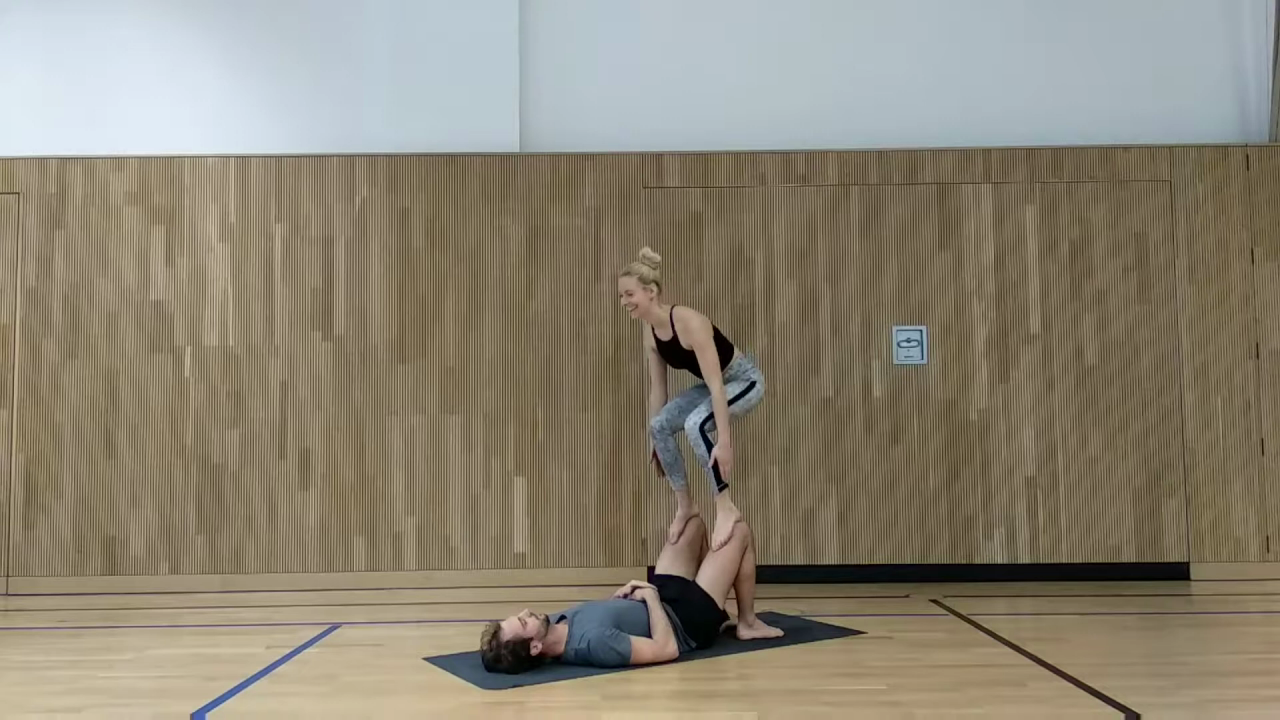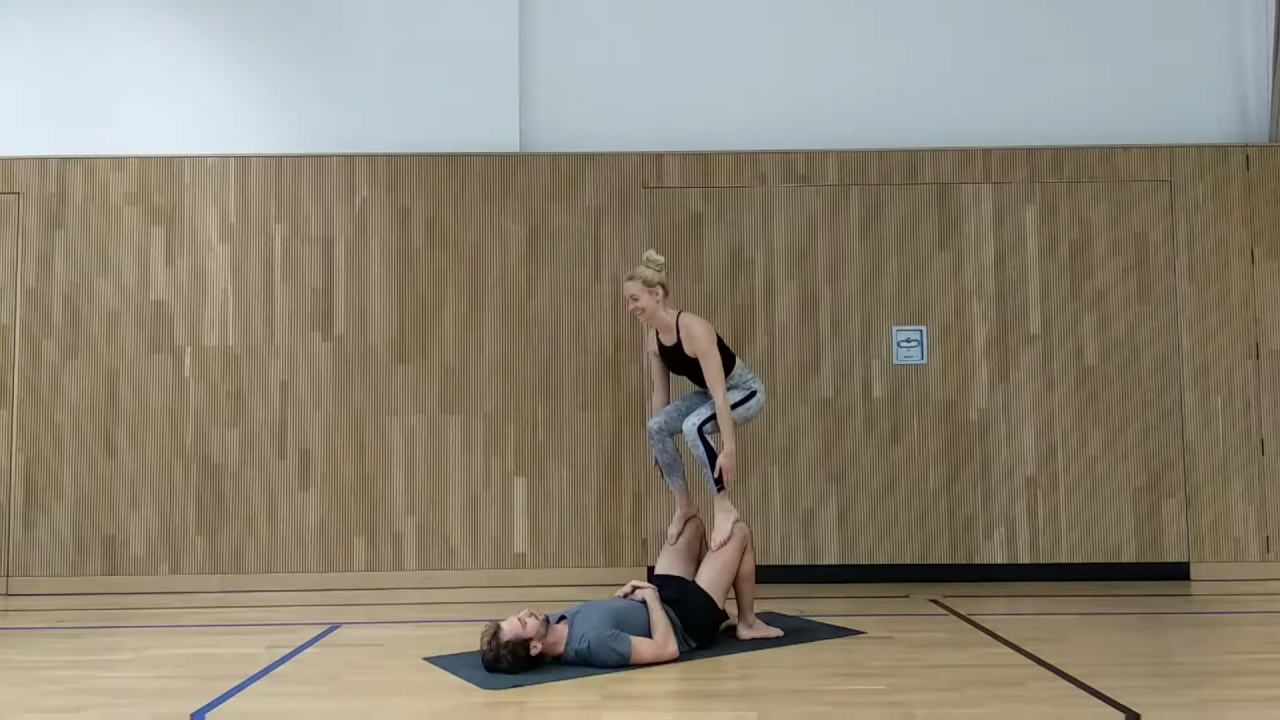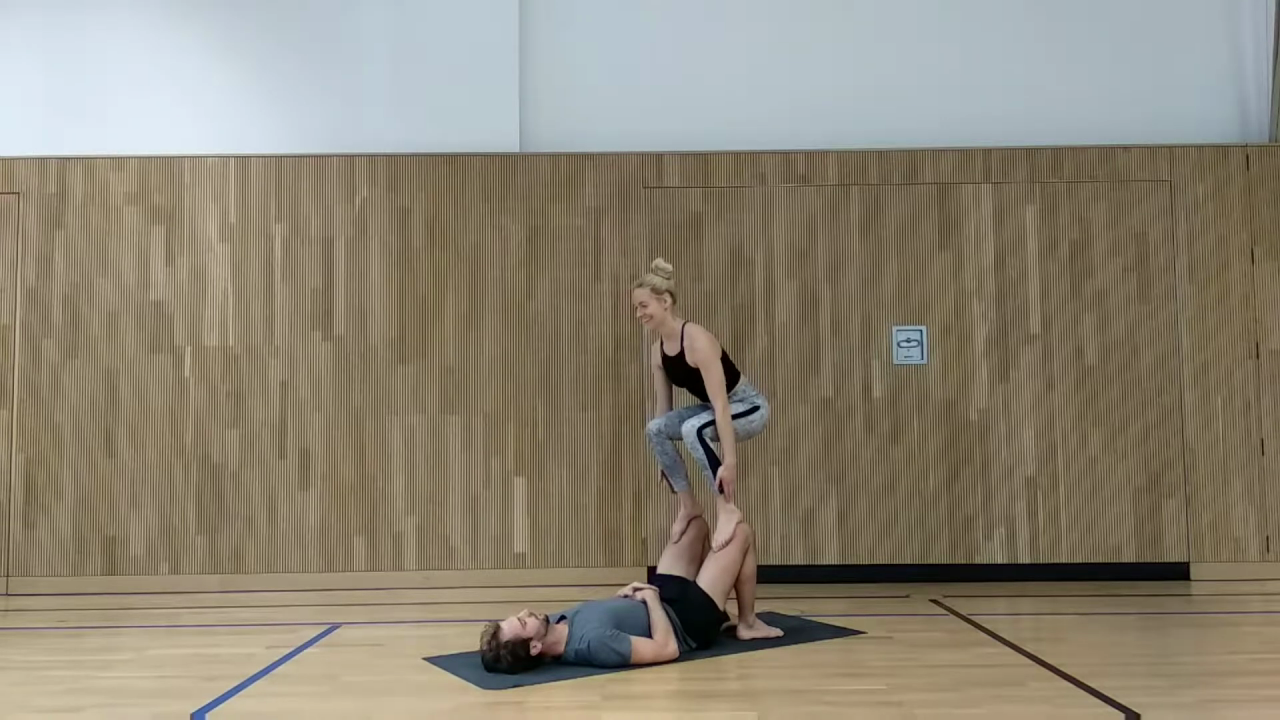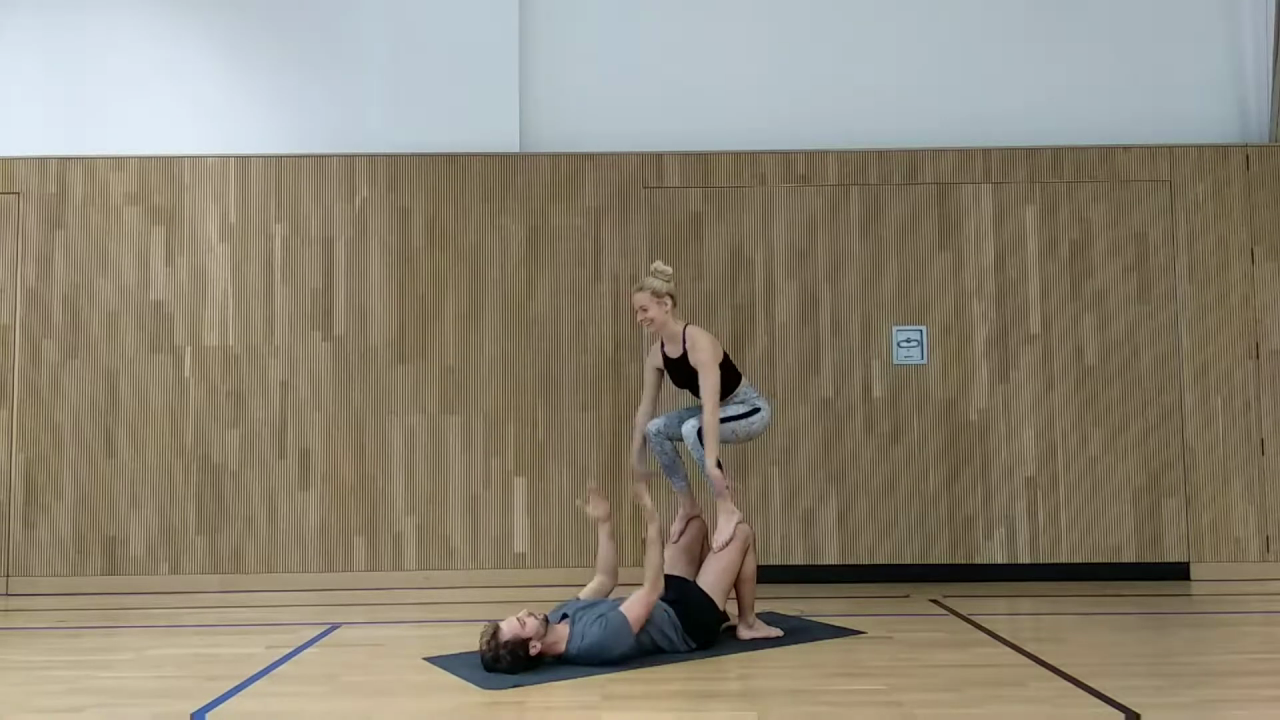
dt=0.7s
person 1, frame 1
left shoulder: (554, 627)
right shoulder: (592, 643)
right elbow: (667, 649)
left wrist: (619, 596)
right wrist: (651, 597)
left hip: (664, 603)
right hip: (688, 623)
left knee: (695, 524)
right knee: (740, 531)
left ankle: (717, 612)
right ankle: (748, 625)
person 1, frame 2
left shoulder: (554, 626)
right shoulder: (591, 643)
right elbow: (668, 649)
left wrist: (619, 595)
right wrist: (651, 598)
left hip: (664, 605)
right hip: (689, 624)
left knee: (693, 524)
right knee: (738, 532)
left ankle: (717, 613)
right ankle: (748, 624)
person 1, frame 3
left shoulder: (556, 625)
right shoulder: (591, 643)
right elbow: (668, 649)
left wrist: (620, 596)
right wrist: (651, 599)
left hip: (665, 604)
right hip: (689, 623)
left knee: (697, 525)
right knee: (742, 533)
left ankle: (718, 612)
right ankle: (748, 625)
person 1, frame 4
left shoulder: (559, 619)
right shoulder: (597, 640)
left elbow: (604, 580)
right elbow: (652, 590)
left wrist: (604, 525)
right wrist: (652, 525)
left hip: (667, 608)
right hip: (690, 624)
left knee: (696, 524)
right knee: (741, 533)
left ankle: (719, 614)
right ankle: (748, 624)
person 2, frame 1
left shoulder: (689, 322)
right shoulder: (650, 334)
left elbow: (717, 385)
right elbow: (657, 388)
left wrist: (724, 441)
right wrist: (655, 442)
left hip: (744, 380)
right hip: (712, 385)
left knee: (694, 424)
right knee: (659, 425)
left ankle: (726, 508)
right ankle: (684, 505)
person 2, frame 2
left shoulder: (693, 329)
right shoulder: (653, 339)
left elbow: (719, 393)
right elbow: (659, 393)
left wrist: (729, 448)
right wrist: (659, 448)
left hip: (745, 390)
right hip: (712, 394)
left knee: (693, 426)
right knee: (656, 427)
left ankle: (724, 509)
right ankle: (684, 506)
person 2, frame 3
left shoulder: (697, 340)
right shoulder: (658, 350)
left elbow: (721, 405)
right elbow: (662, 407)
left wrist: (729, 461)
right wrist: (667, 463)
left hip: (749, 407)
right hip: (714, 409)
left knee: (692, 429)
right knee: (655, 429)
left ankle: (727, 509)
right ankle: (688, 505)
person 2, frame 4
left shoulder: (700, 344)
right shoulder: (656, 355)
left elbow: (710, 407)
right elbow: (645, 409)
left wrist: (711, 462)
right wrist: (636, 460)
left hip: (751, 409)
right hip: (715, 412)
left knee: (690, 429)
right knee: (656, 429)
left ankle: (727, 509)
right ankle: (686, 505)
